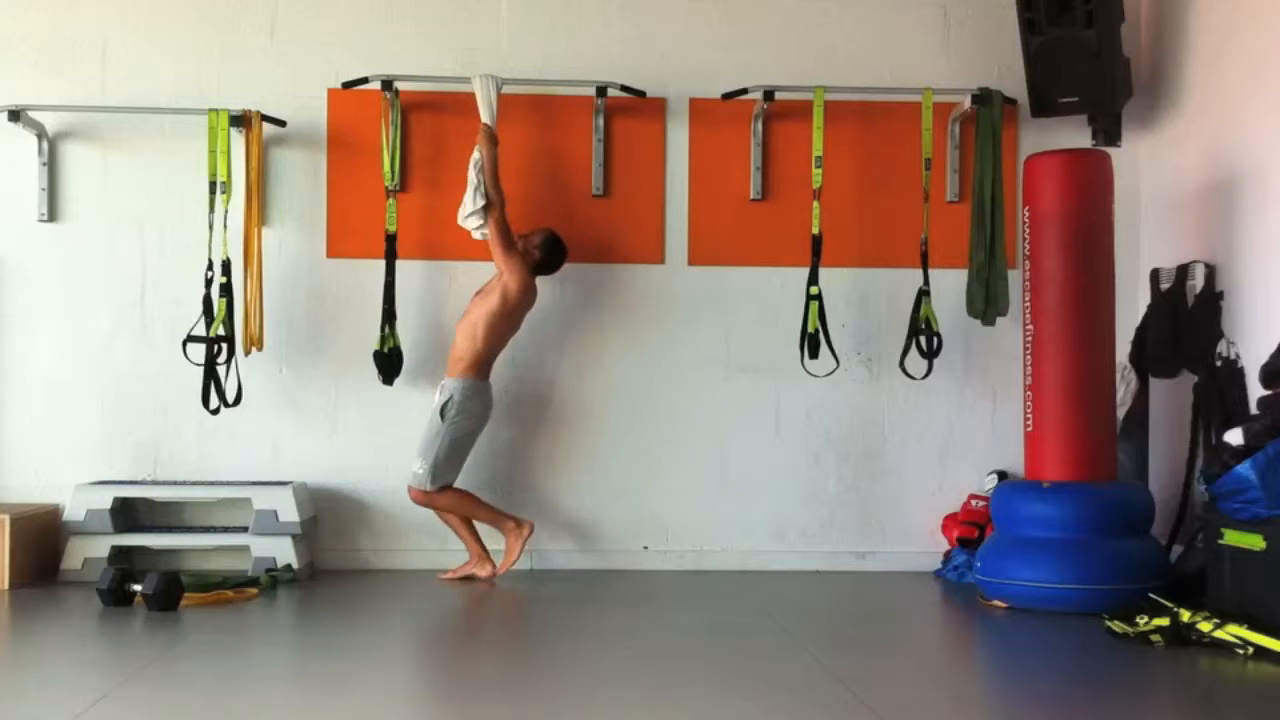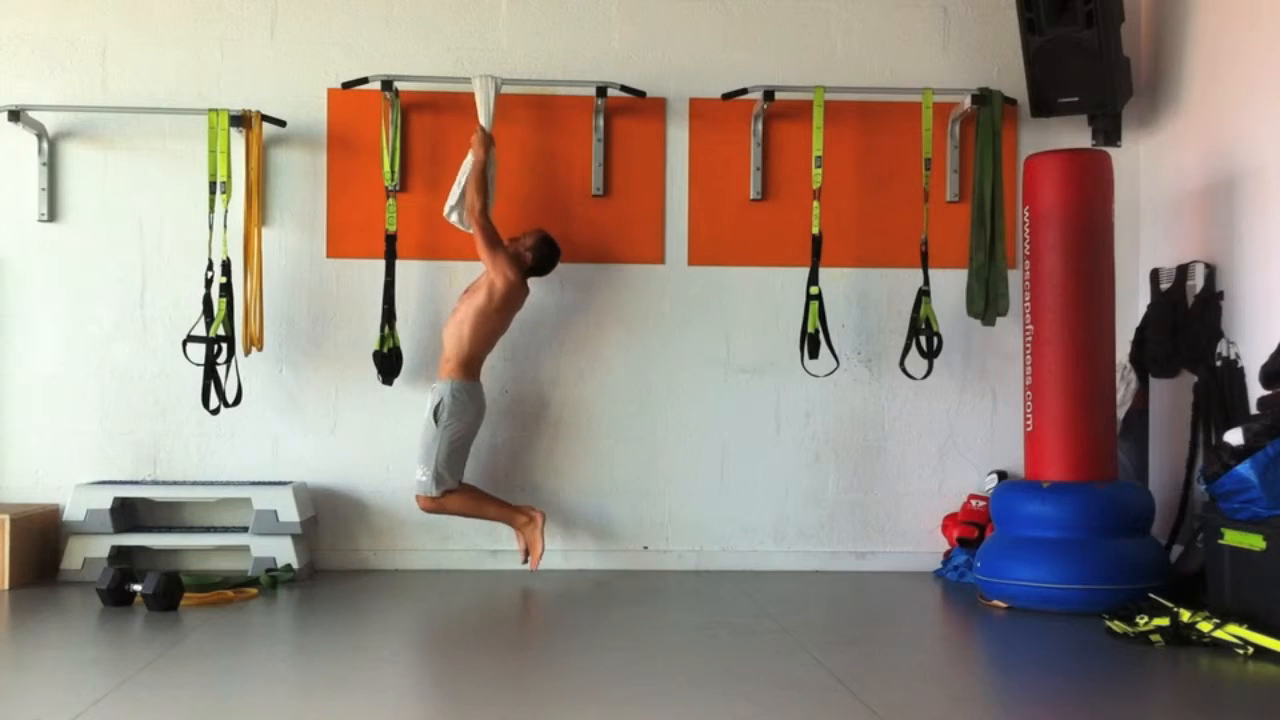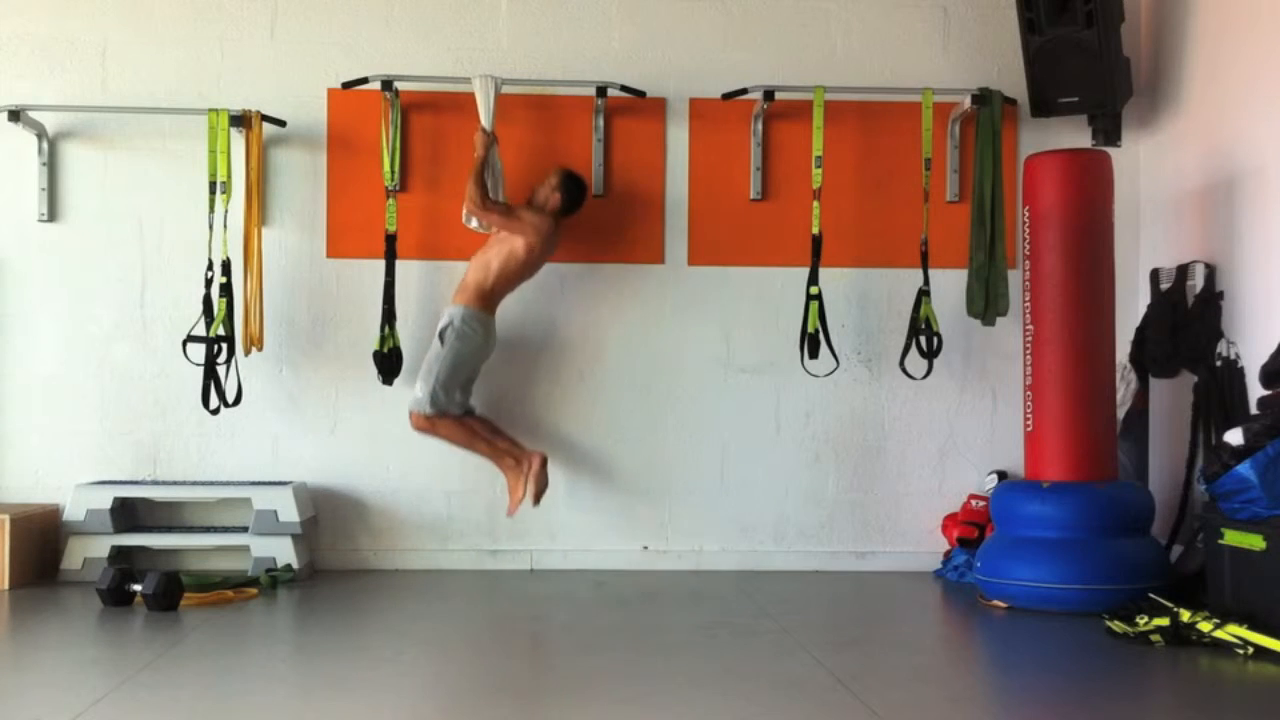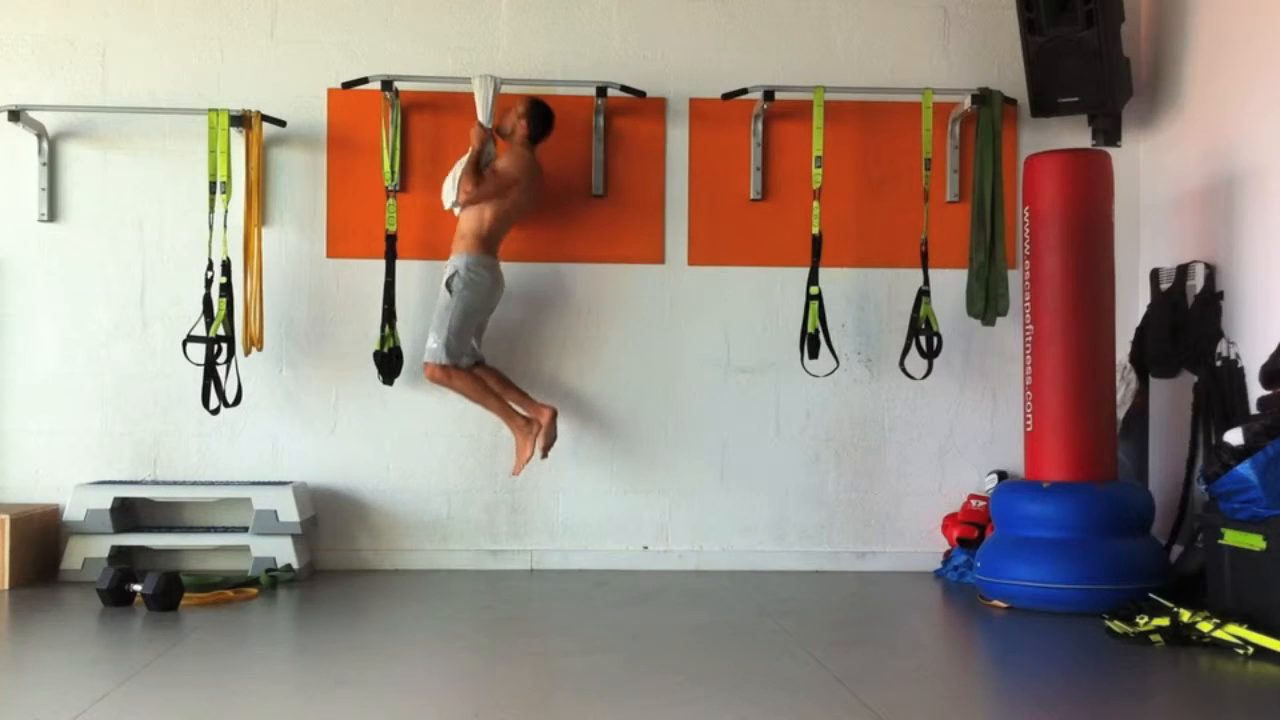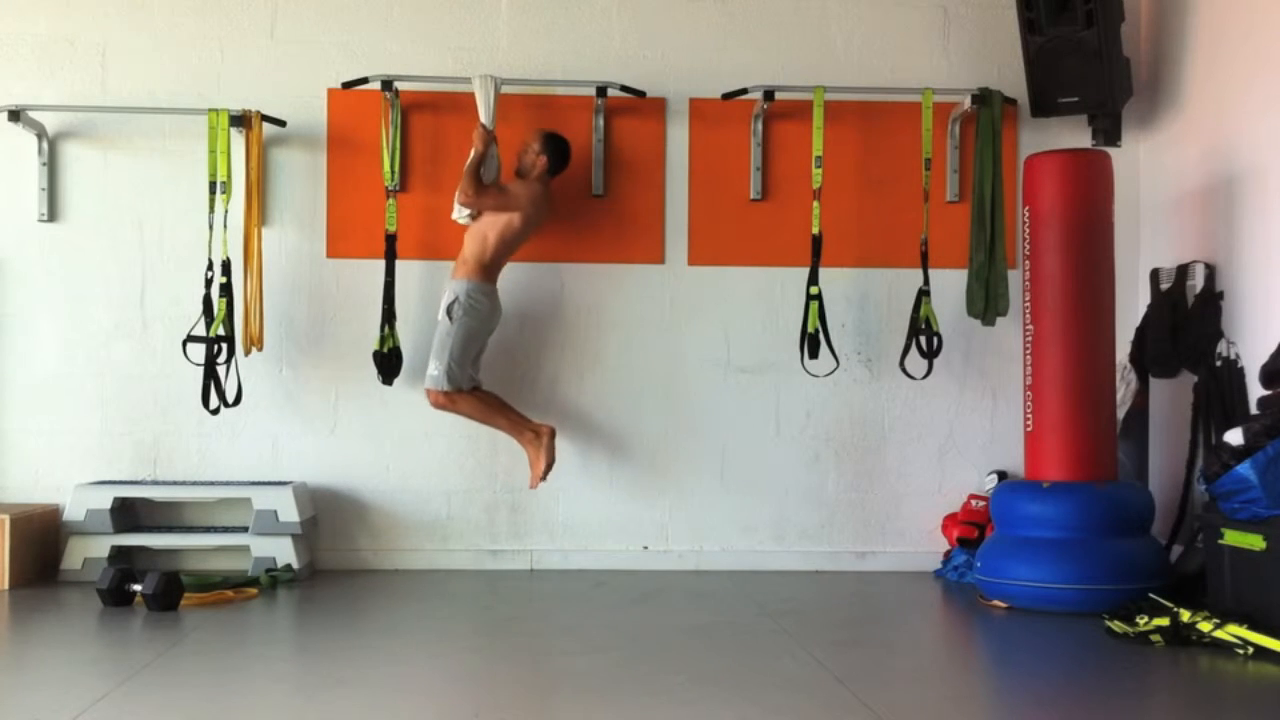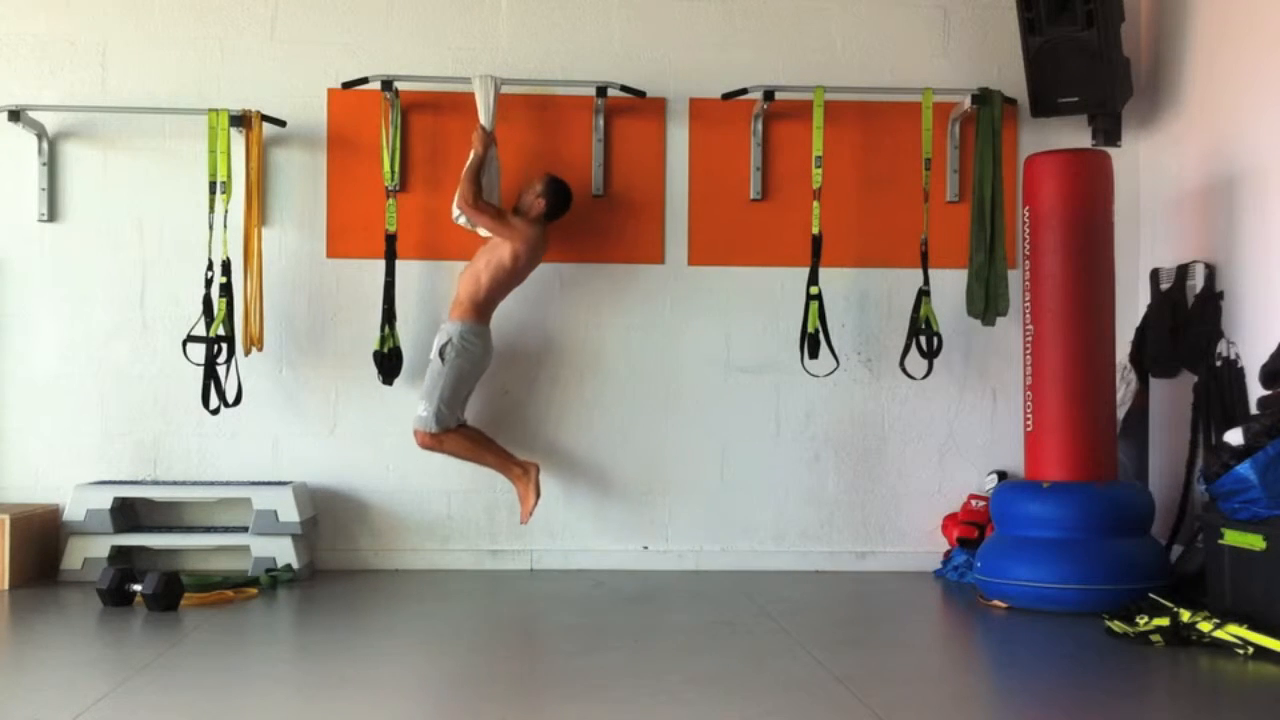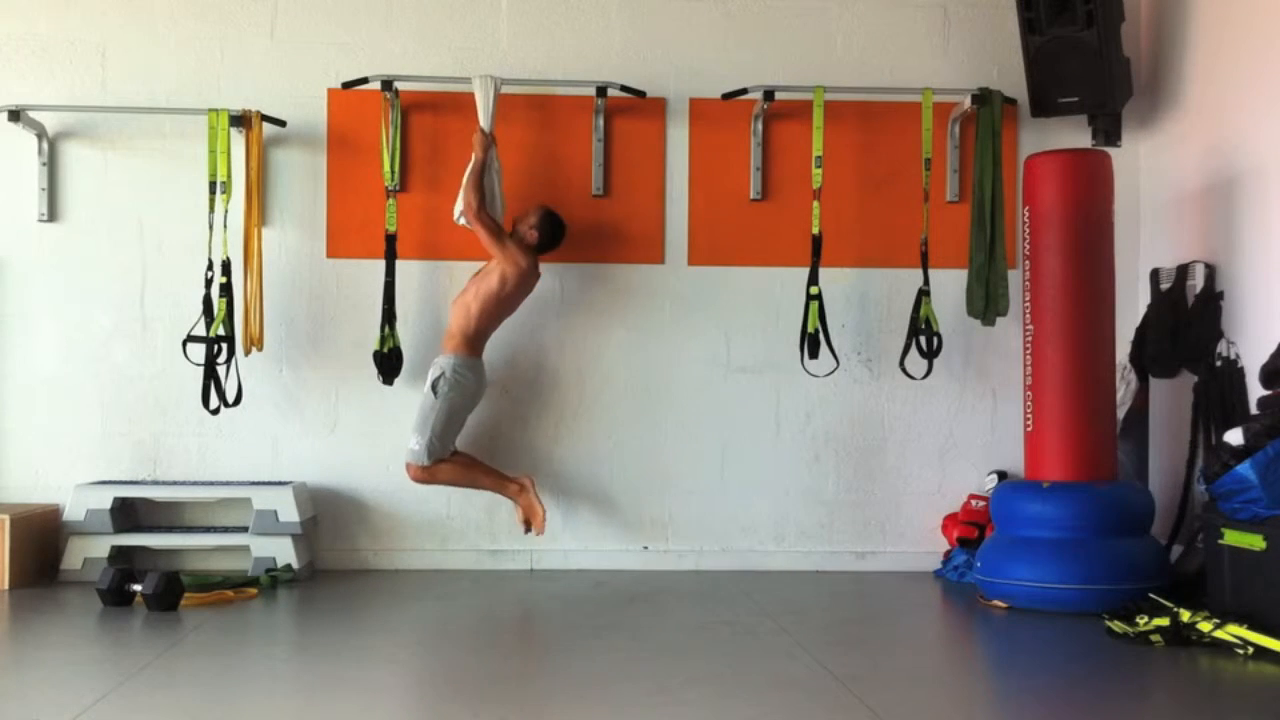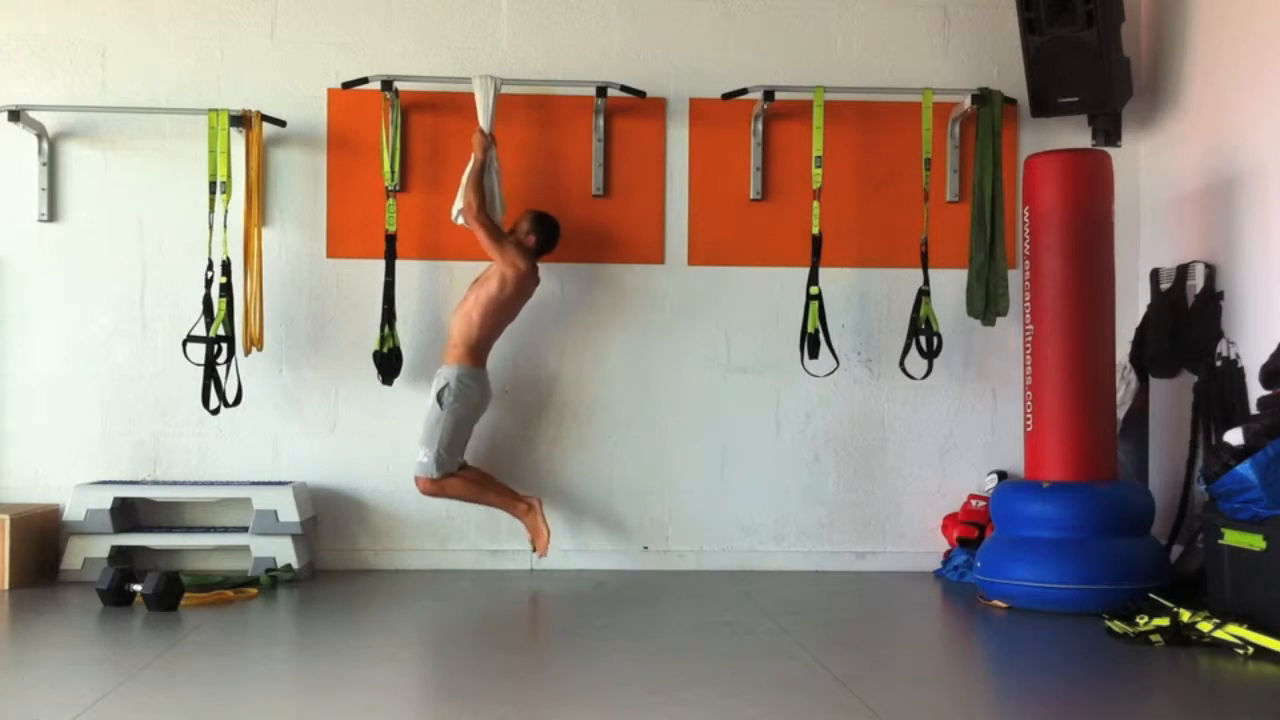
dt=0.4s
person 1, frame 1
left shoulder: (518, 279)
right shoulder: (515, 283)
left elbow: (496, 214)
right elbow: (495, 219)
left wrist: (489, 152)
right wrist: (487, 155)
left hip: (462, 392)
right hip: (462, 390)
left knee: (423, 489)
right knee: (435, 485)
left ankle: (512, 527)
right ankle: (480, 558)
person 1, frame 2
left shoulder: (506, 277)
right shoulder: (510, 285)
left elbow: (477, 213)
right elbow: (480, 219)
left wrist: (481, 155)
right wrist: (482, 157)
left hip: (454, 394)
right hip: (458, 392)
left knee: (431, 497)
right knee: (442, 488)
left ankle: (522, 518)
right ankle: (520, 516)
person 1, frame 3
left shoulder: (539, 227)
right shoulder: (533, 229)
left elbow: (476, 203)
right elbow: (489, 208)
left wrist: (481, 152)
right wrist: (487, 156)
left hip: (464, 322)
right hip: (474, 324)
left knee: (424, 416)
right knee: (454, 413)
left ankle: (512, 462)
right ankle: (525, 456)
person 1, frame 4
left shoulder: (519, 161)
right shoulder: (520, 165)
left elbow: (467, 193)
right elbow: (481, 194)
left wrist: (477, 147)
right wrist: (480, 148)
left hip: (470, 269)
right hip: (481, 272)
left knee: (438, 367)
right knee: (467, 364)
left ankle: (519, 423)
right ankle: (538, 411)
person 1, frame 5
left shoulder: (529, 191)
right shoulder: (526, 194)
left elbow: (467, 196)
right elbow: (479, 199)
left wrist: (480, 149)
right wrist: (484, 151)
left hip: (468, 294)
right hip: (477, 295)
left knee: (442, 393)
right knee: (464, 389)
left ankle: (529, 436)
right ankle: (536, 431)
person 1, frame 6
left shoulder: (526, 232)
right shoulder: (522, 233)
left elbow: (466, 201)
right elbow: (478, 207)
left wrist: (479, 152)
right wrist: (485, 155)
left hip: (462, 335)
right hip: (468, 334)
left knee: (429, 434)
right knee: (449, 426)
left ankle: (518, 472)
right ankle: (520, 469)
person 1, frame 7
left shoulder: (518, 262)
right shoulder: (520, 265)
left elbow: (473, 210)
right elbow: (482, 214)
left wrist: (481, 155)
right wrist: (485, 159)
left hip: (455, 368)
right hip: (462, 366)
left knee: (421, 467)
right knee: (438, 456)
left ankle: (515, 488)
right ankle: (515, 488)
person 1, frame 8
left shoulder: (517, 266)
right shoulder: (520, 272)
left elbow: (474, 211)
right elbow: (483, 216)
left wrist: (480, 155)
right wrist: (485, 159)
left hip: (459, 380)
right hip: (465, 378)
left knee: (429, 480)
right knee: (448, 471)
left ankle: (522, 508)
right ankle: (521, 504)
